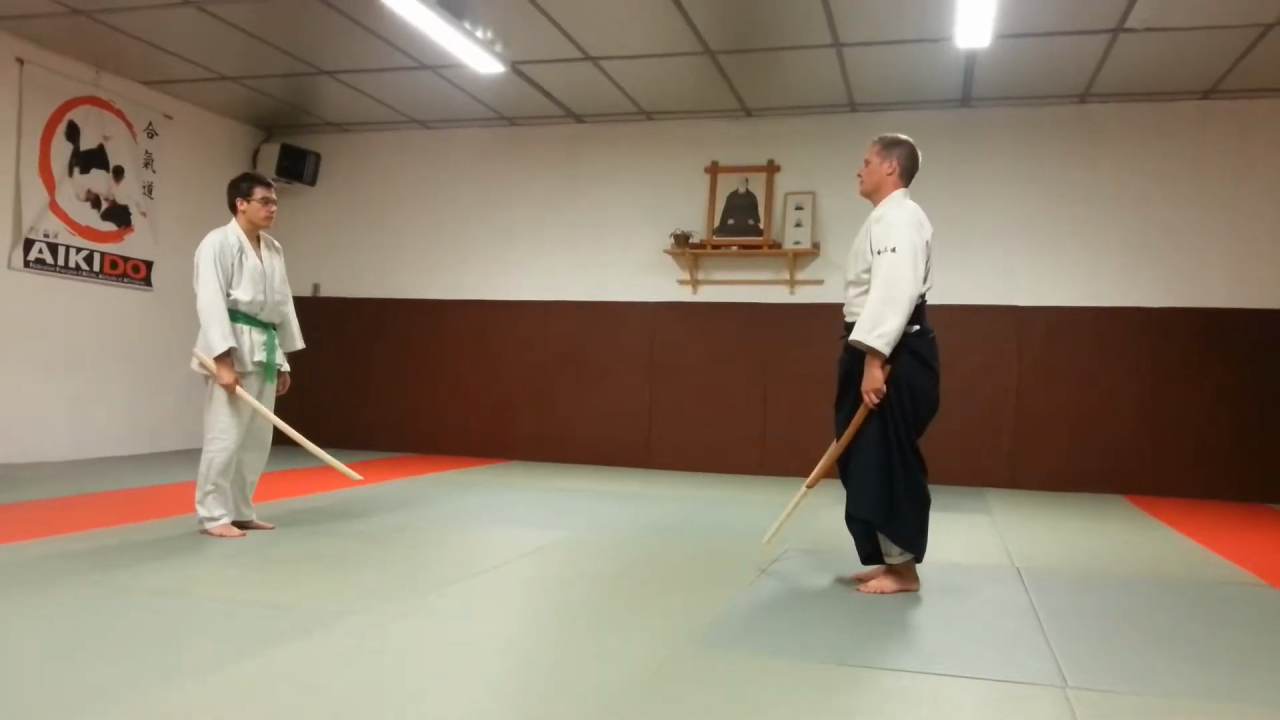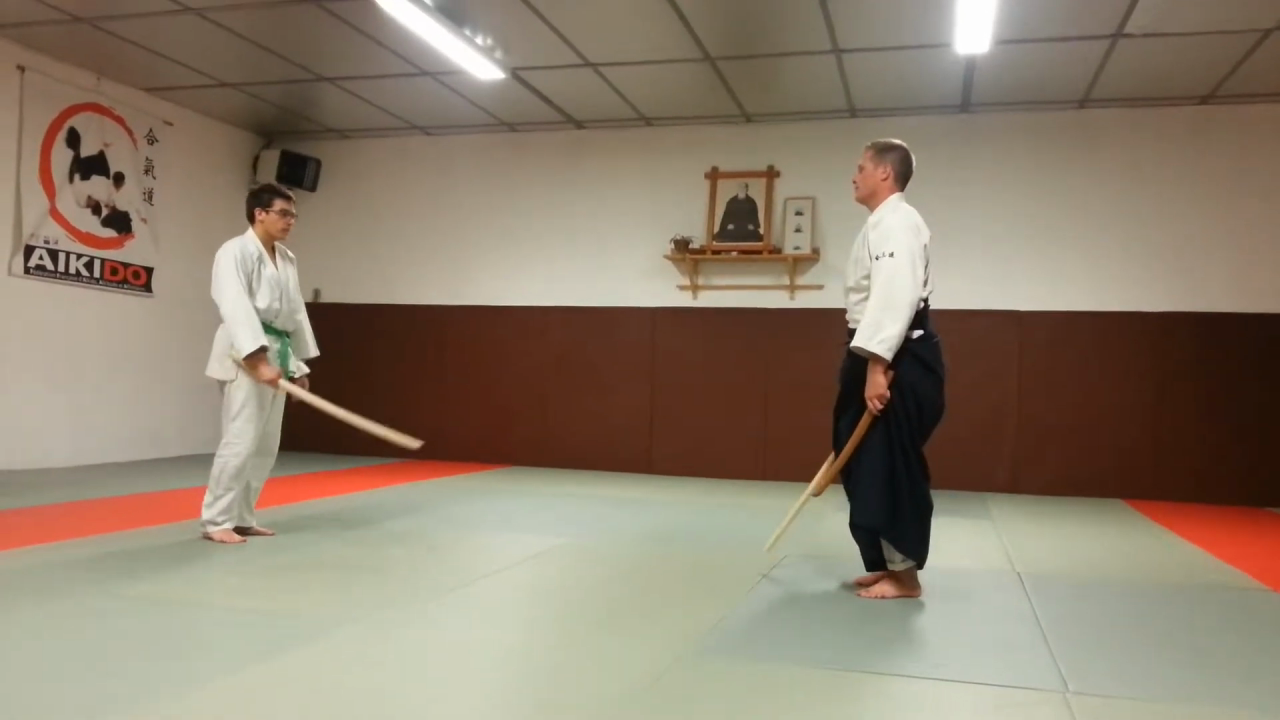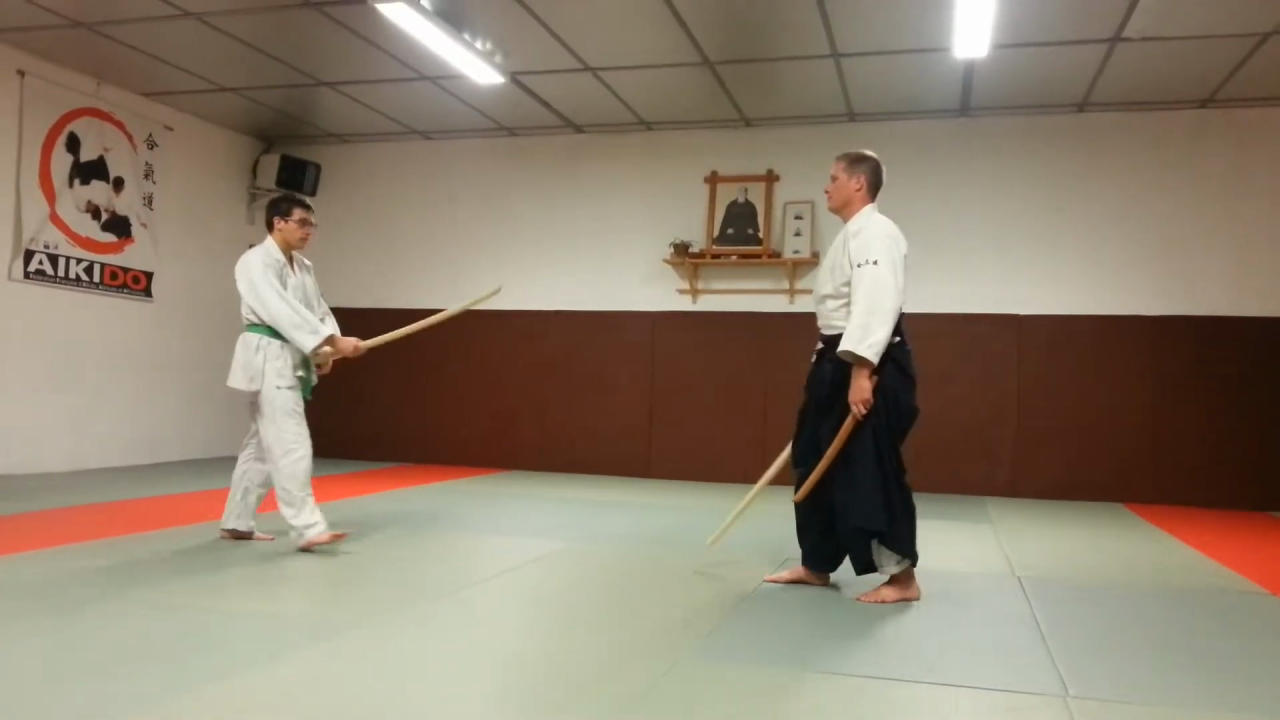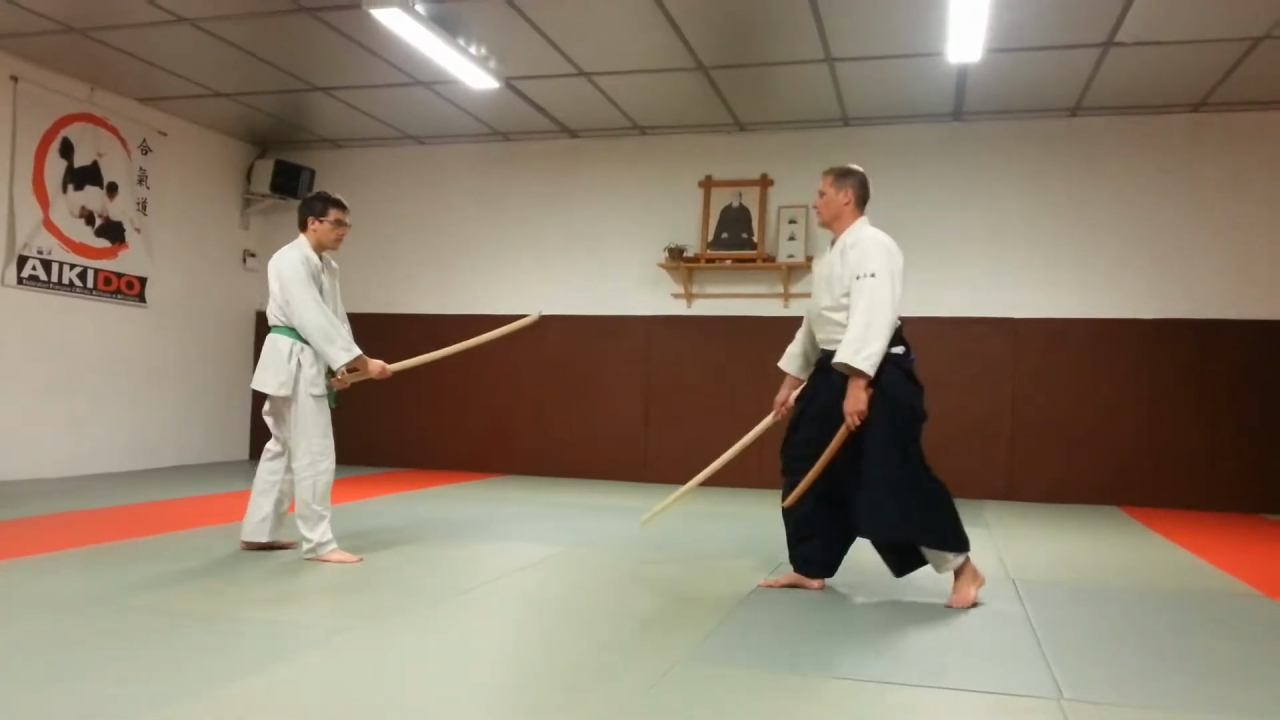
dt=0.5s
person 1, frame 1
left shoulder: (899, 217)
right shoulder: (885, 218)
left elbow: (896, 293)
left wrist: (875, 361)
left hip: (893, 356)
right hip: (879, 351)
left knee: (890, 460)
right knee: (869, 459)
left ankle: (903, 569)
right ankle: (891, 559)
person 1, frame 2
left shoulder: (896, 222)
right shoulder: (882, 224)
left elbow: (895, 298)
left wrist: (877, 367)
left hip: (898, 361)
right hip: (881, 356)
left knee: (892, 466)
right knee: (867, 464)
left ankle: (904, 574)
right ankle: (887, 564)
person 1, frame 3
left shoulder: (875, 232)
right shoulder: (850, 237)
left elbow: (877, 306)
left wrist: (863, 372)
right wrist: (830, 369)
left hip: (872, 366)
right hip: (839, 364)
left knee: (873, 470)
right knee: (817, 465)
left ankle: (902, 577)
right ankle: (816, 565)
person 1, frame 4
left shoulder: (871, 246)
right shoulder: (832, 254)
left elbow: (873, 318)
right elbow: (813, 324)
left wrist: (859, 383)
right wrist: (791, 381)
left hip: (876, 375)
right hip: (833, 373)
left knee: (896, 475)
right knee: (806, 466)
left ankle: (962, 568)
right ankle: (810, 569)
person 2, frame 1
left shoulder: (273, 250)
right shoulder: (218, 243)
right elbow: (211, 304)
left wrist: (282, 361)
right wrist: (224, 361)
left hip: (264, 350)
right hip: (233, 349)
left knee: (257, 437)
right knee: (225, 434)
left ankle: (239, 511)
right ankle: (214, 515)
person 2, frame 2
left shoulder: (286, 259)
right shoulder: (235, 252)
left elbow: (295, 314)
right elbow: (237, 309)
left wrist: (298, 365)
right wrist: (258, 360)
left hip: (276, 354)
right hip: (247, 355)
left knee: (265, 444)
right knee: (241, 439)
left ankle: (241, 517)
right ankle: (217, 519)
person 2, frame 3
left shoulder: (302, 266)
right shoulder: (256, 261)
left elbow: (319, 310)
right elbow: (281, 312)
left wrist: (327, 348)
right wrist: (333, 341)
left hip: (289, 361)
right hip: (267, 358)
left knee: (261, 445)
right knee: (291, 442)
left ankle: (237, 522)
right ankle: (309, 528)
person 2, frame 4
left shoulder: (326, 265)
right shoulder: (291, 261)
left elbow: (335, 319)
right elbow: (315, 321)
left wrist: (340, 368)
right wrist: (362, 362)
left hip: (306, 363)
right hip: (294, 362)
left knee: (282, 449)
right knee: (314, 454)
left ankle: (258, 531)
right ankle: (319, 543)
